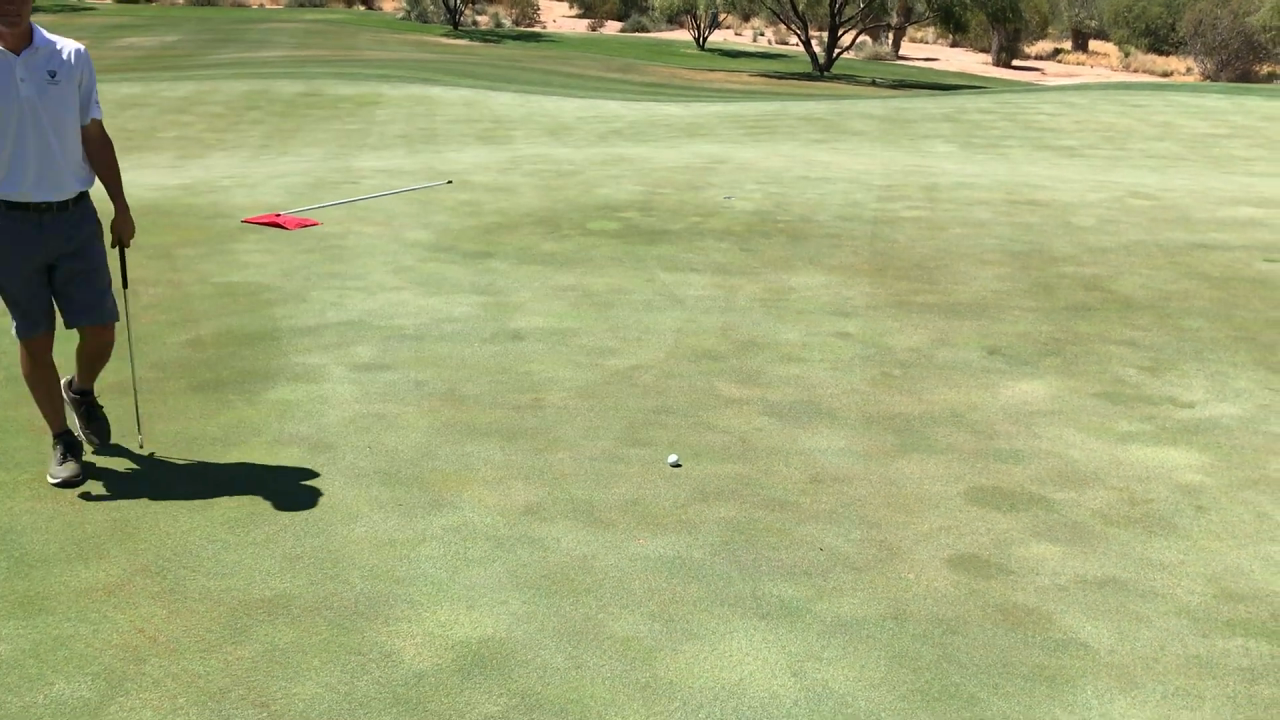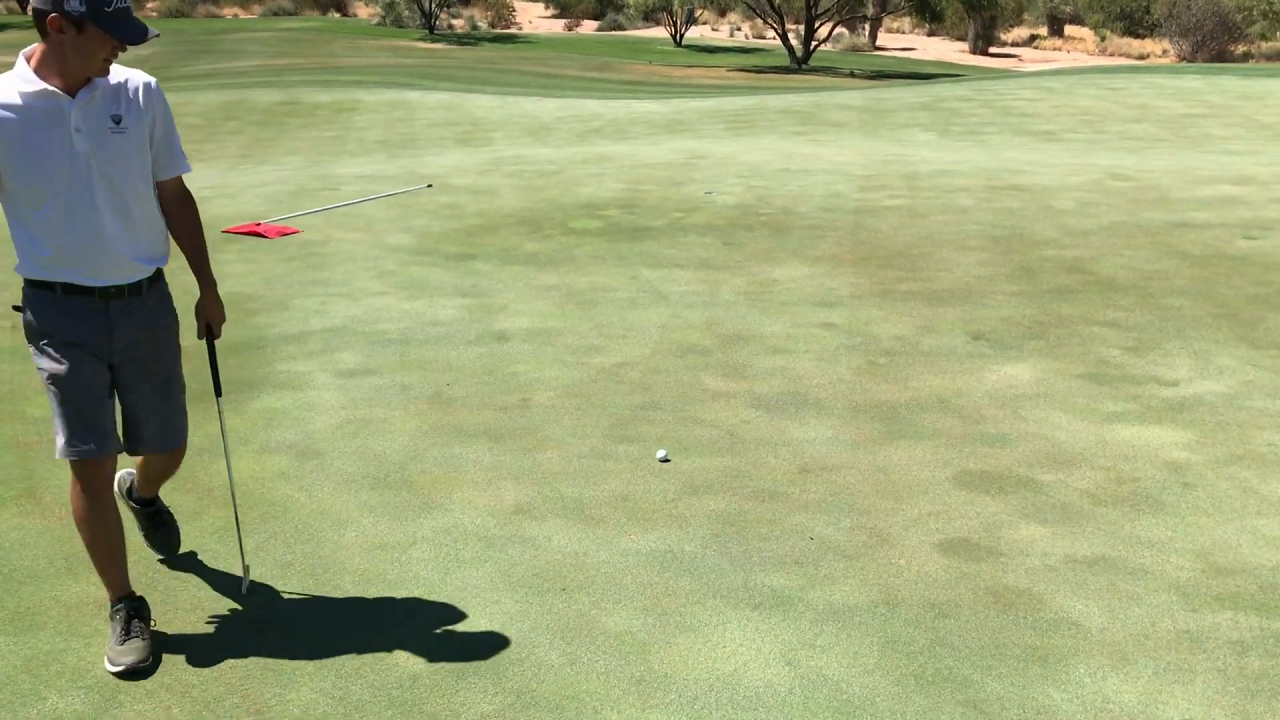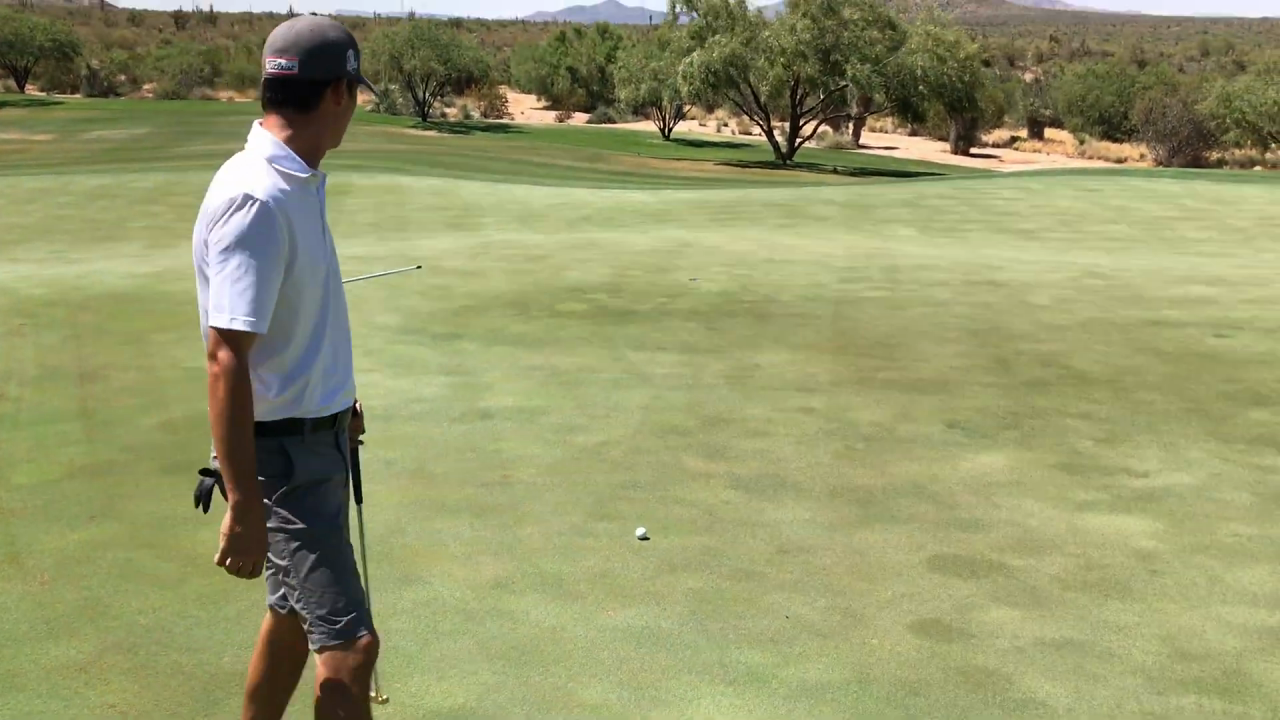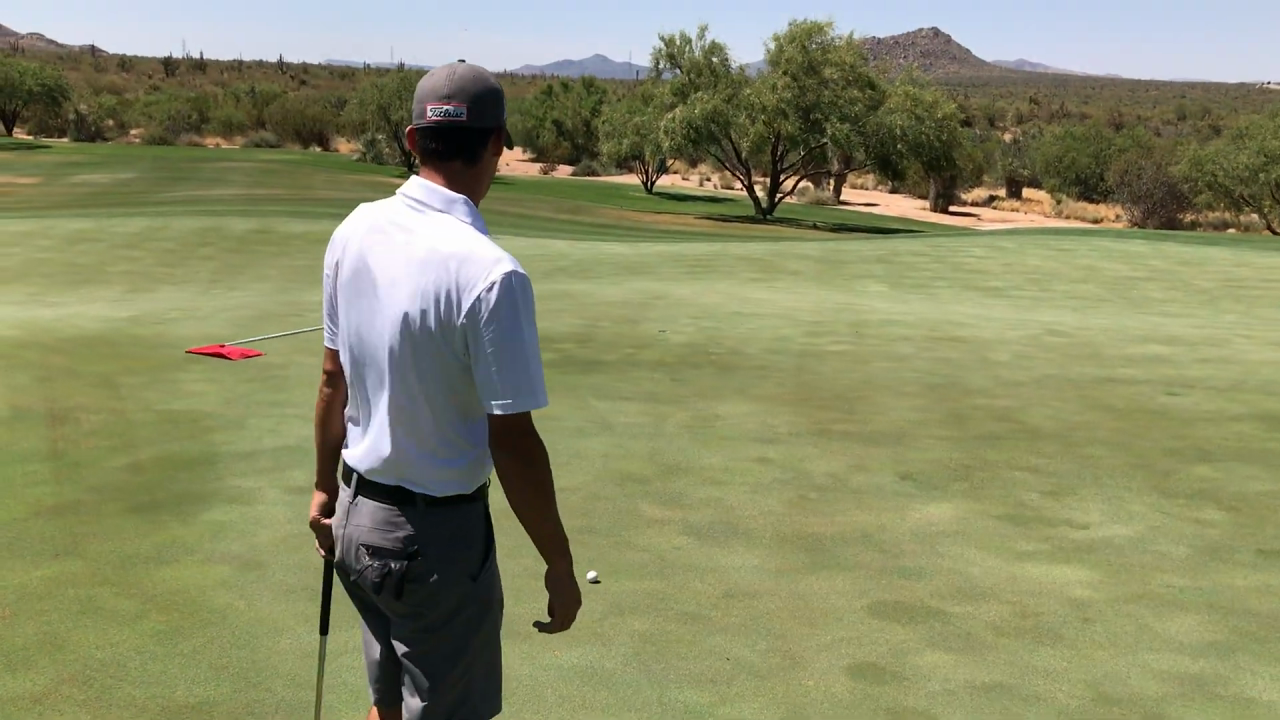
dt=1s
person 1, frame 1
left shoulder: (71, 57)
left elbow: (94, 138)
left wrist: (121, 209)
left hip: (74, 217)
left knee: (100, 330)
left ankle: (80, 389)
right ankle: (63, 440)
person 1, frame 2
left shoulder: (140, 94)
left elbow: (173, 195)
left wrist: (208, 287)
left hip: (145, 302)
right hip: (60, 314)
left knee: (166, 446)
right knee: (90, 464)
left ankle: (142, 492)
right ankle: (125, 608)
person 1, frame 3
left shoulder: (296, 181)
right shoulder: (253, 198)
right elbow: (228, 359)
left wrist: (335, 395)
right wrist: (240, 501)
left hip: (316, 436)
right hip: (280, 455)
left knee: (295, 610)
right knee: (352, 643)
person 1, frame 4
left shoulder: (353, 232)
right shoulder: (491, 273)
left elbow: (334, 380)
right elbow: (513, 442)
left wrist: (325, 485)
right wrist: (560, 565)
left hip: (358, 515)
right hip: (438, 533)
